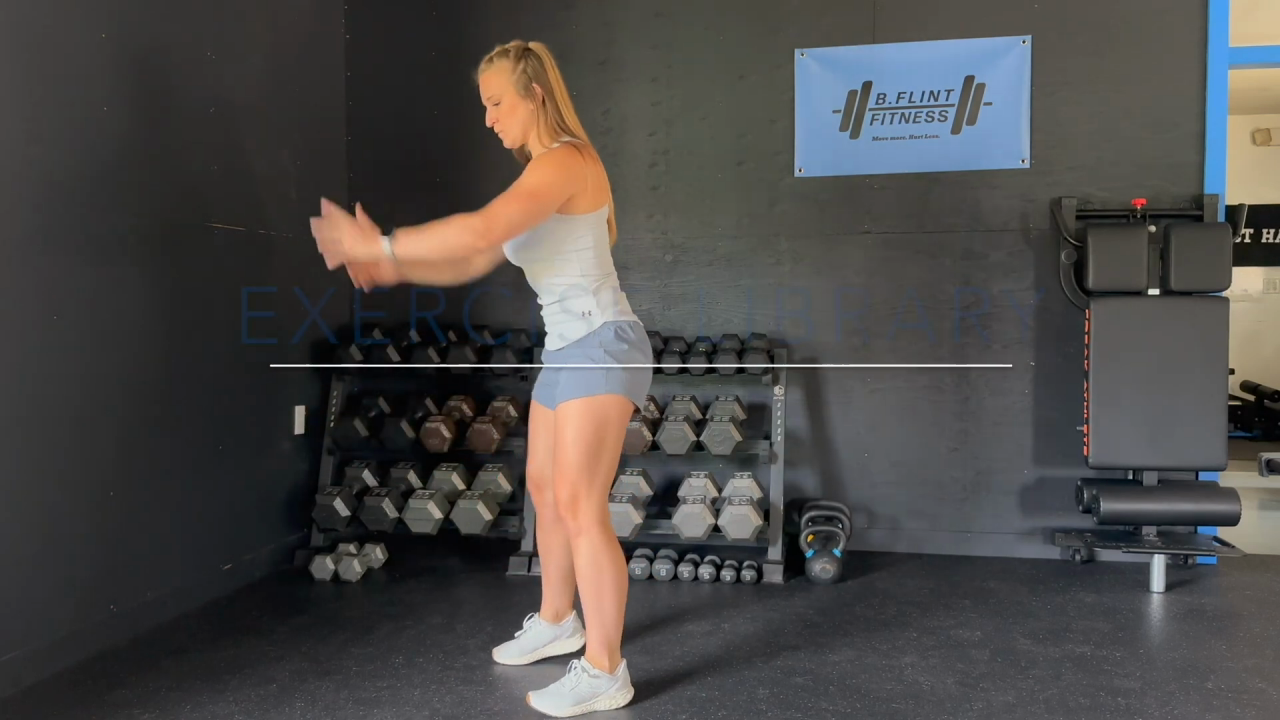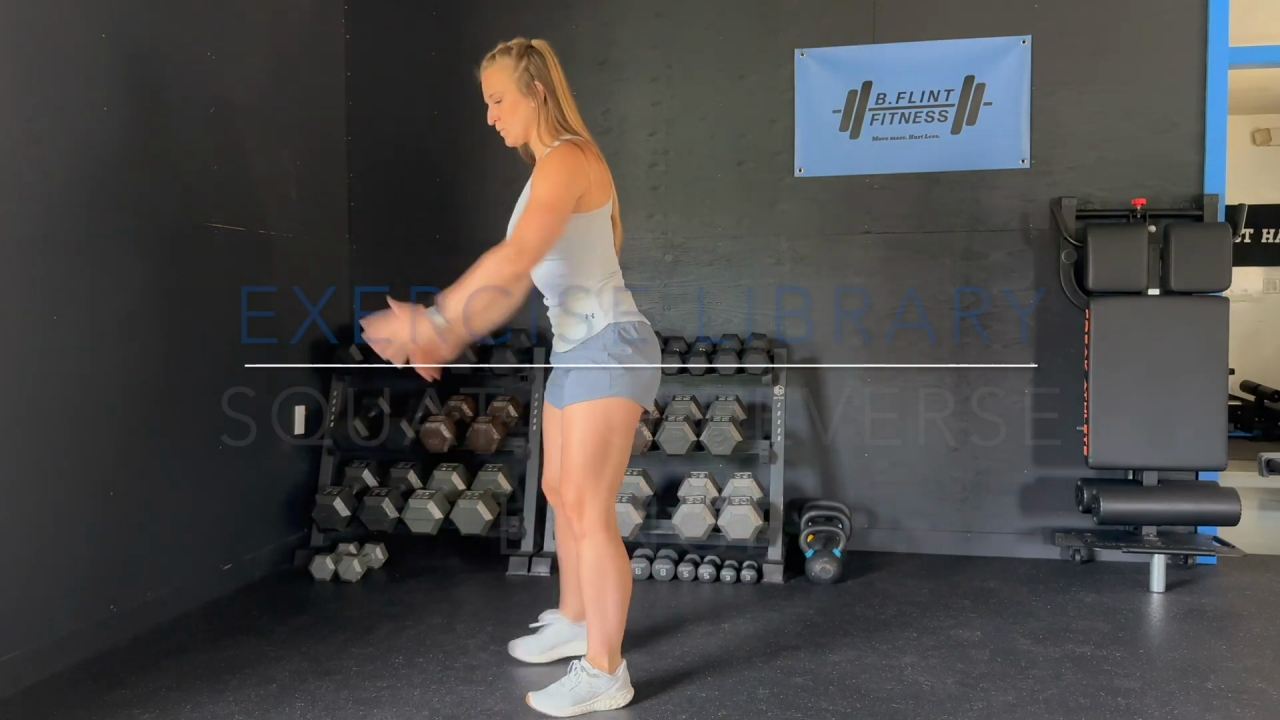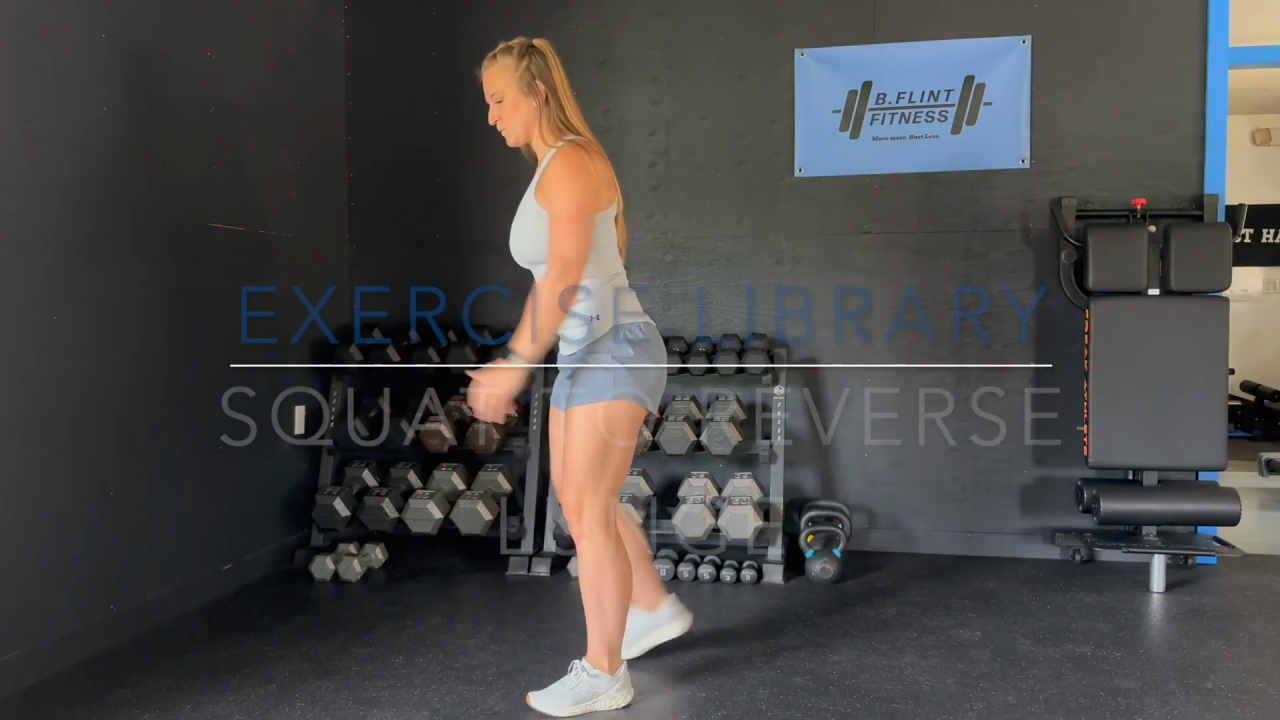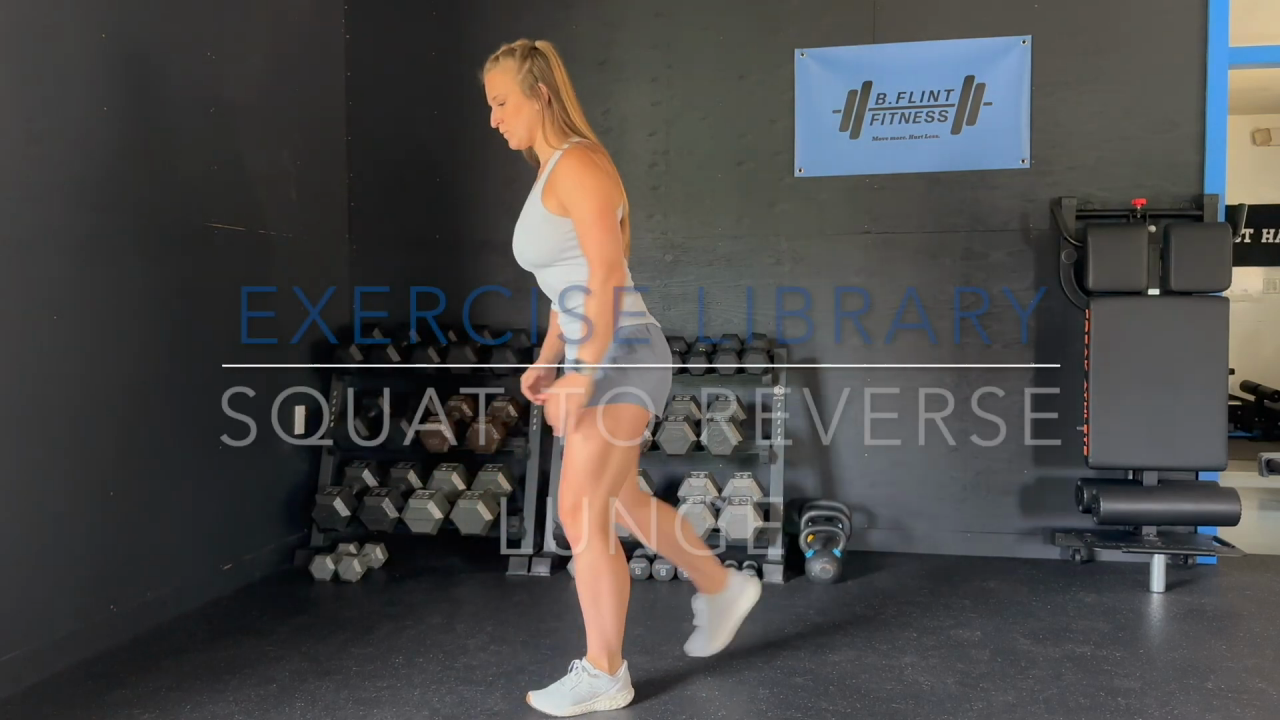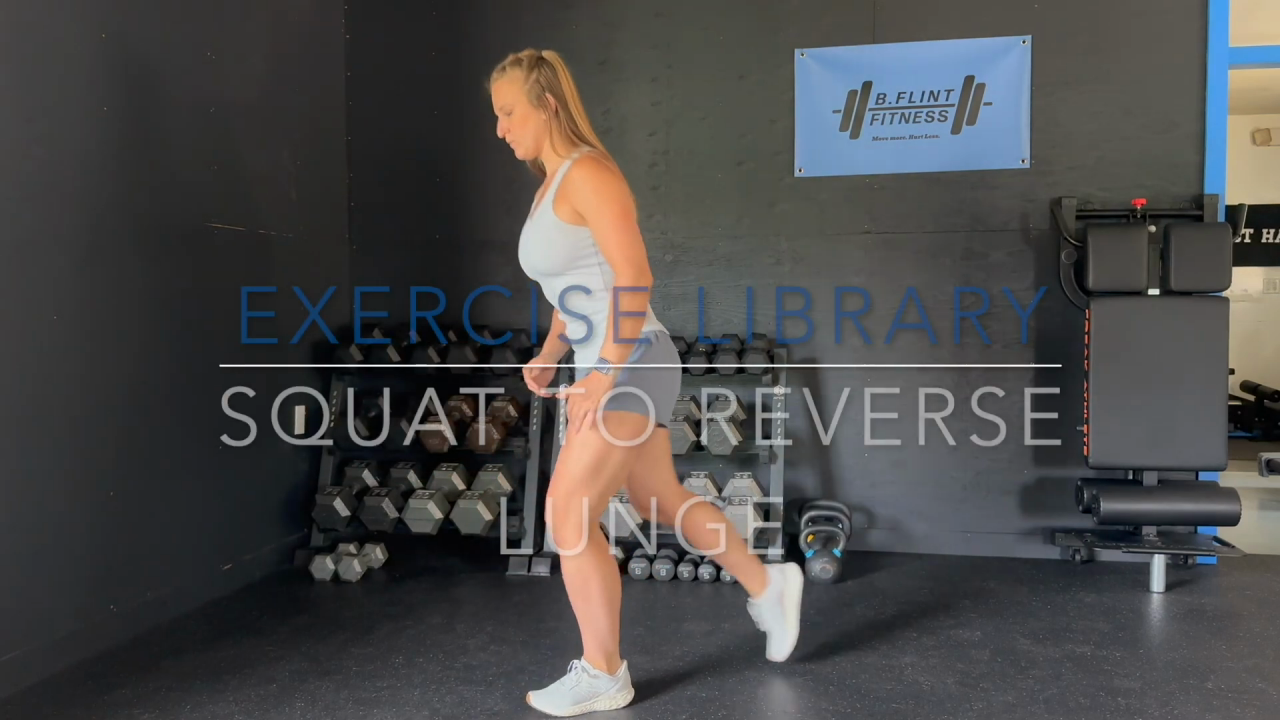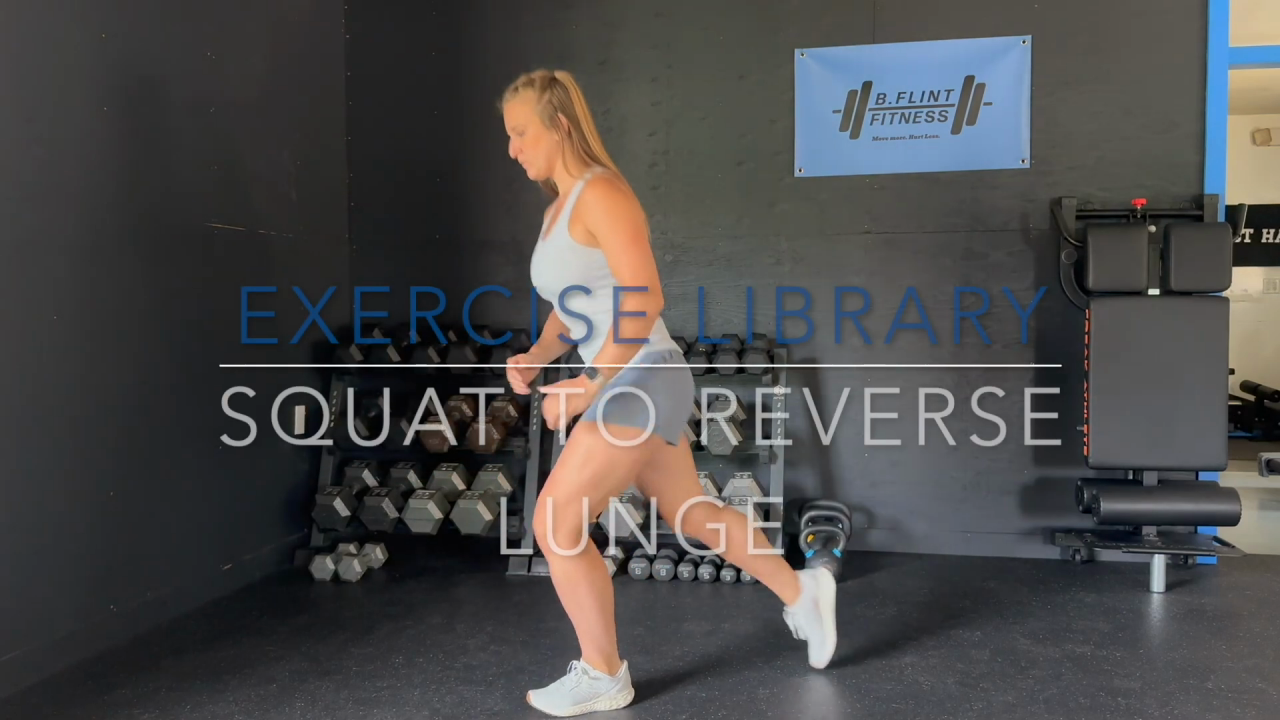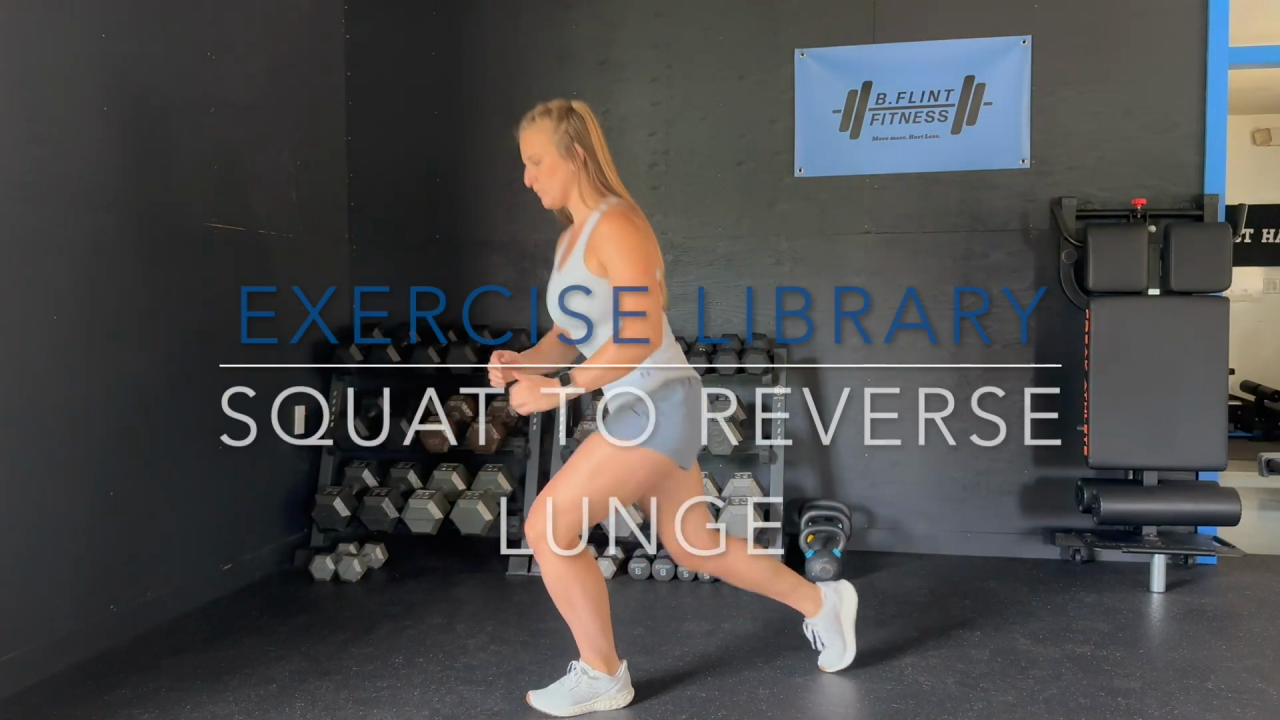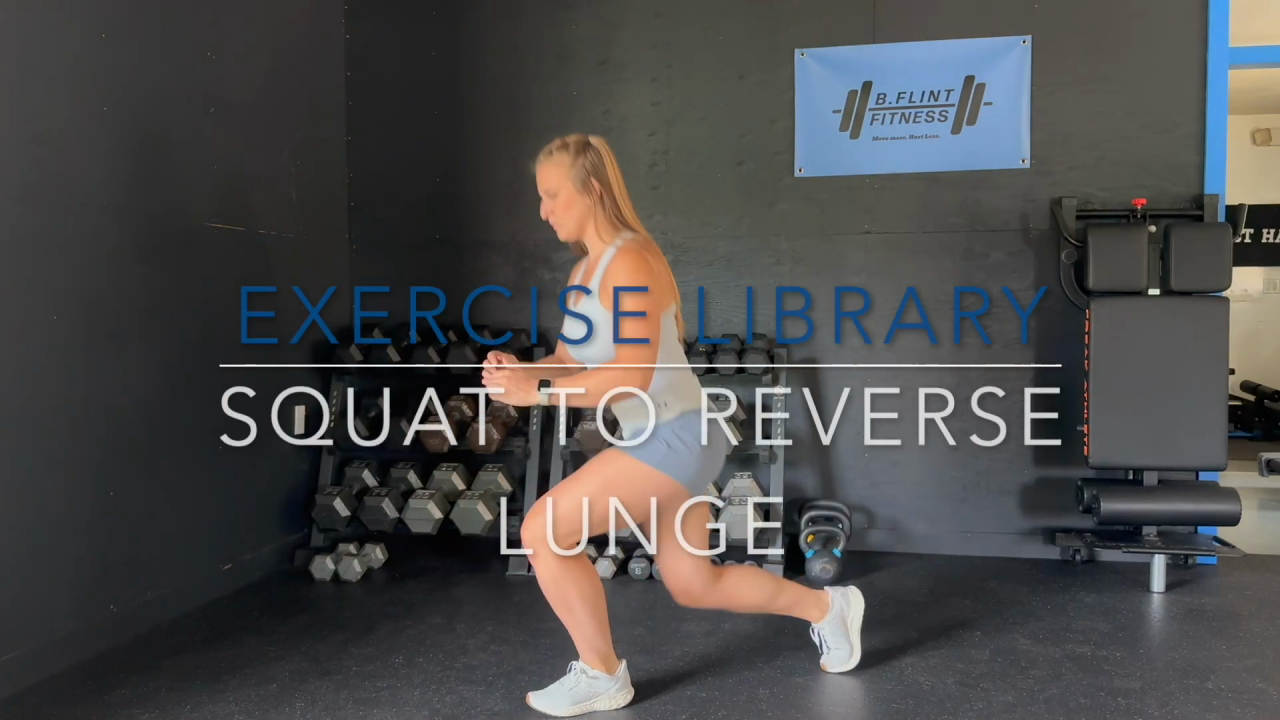
dt=0.1s
person 1, frame 1
left shoulder: (566, 163)
right shoulder: (542, 170)
left elbow: (478, 233)
right elbow: (473, 259)
left wrist: (379, 245)
right wrist: (393, 265)
left hip: (602, 350)
right hip: (570, 350)
left knee: (579, 511)
right knee: (544, 491)
right ankle: (557, 621)
person 1, frame 2
left shoulder: (568, 160)
right shoulder: (549, 166)
left elbow: (512, 261)
right elbow: (512, 278)
left wrist: (428, 322)
right wrist: (448, 335)
left hip: (611, 351)
right hip: (581, 353)
left knee: (585, 514)
right knee: (561, 495)
right ankle: (571, 618)
person 1, frame 3
left shoulder: (570, 163)
right shoulder: (551, 169)
left elbow: (564, 277)
left wrist: (513, 363)
right wrist: (516, 357)
left hip: (611, 353)
right hip: (583, 355)
left knee: (584, 512)
right knee: (585, 502)
right ankle: (653, 606)
person 1, frame 4
left shoulder: (577, 164)
right shoulder: (548, 175)
left elbow: (607, 276)
left wrist: (582, 373)
right wrist: (548, 358)
left hip: (620, 359)
right hip: (604, 362)
left knee: (579, 516)
right knee: (611, 502)
right ankle: (720, 587)
person 1, frame 5
left shoulder: (588, 172)
right shoulder: (552, 186)
left elbow: (635, 279)
left wrist: (603, 376)
right wrist: (549, 356)
left hip: (630, 367)
right hip: (611, 367)
left knee: (567, 518)
right knee: (661, 503)
right ankle: (768, 585)
person 1, frame 6
left shoulder: (600, 195)
right shoulder: (560, 209)
left elbow: (645, 303)
right elbow: (569, 309)
left wrist: (587, 384)
right wrist: (535, 355)
left hip: (643, 385)
right hip: (633, 388)
left knee: (556, 526)
right knee: (694, 518)
right ankle: (804, 589)
person 1, frame 7
left shoulder: (617, 225)
right shoulder: (574, 235)
left elbow: (641, 336)
right elbow: (569, 331)
left wrist: (557, 385)
right wrist: (528, 361)
left hip: (659, 407)
right hip: (647, 407)
left knee: (547, 527)
right knee: (693, 548)
right ankle: (821, 602)
person 1, frame 8
left shoulder: (631, 261)
right shoulder: (588, 271)
left elbow: (632, 375)
right elbow: (568, 364)
left wrist: (536, 391)
right wrist: (523, 374)
left hip: (675, 439)
right hip: (660, 440)
left knee: (542, 532)
right knee: (693, 584)
right ankle: (828, 608)
